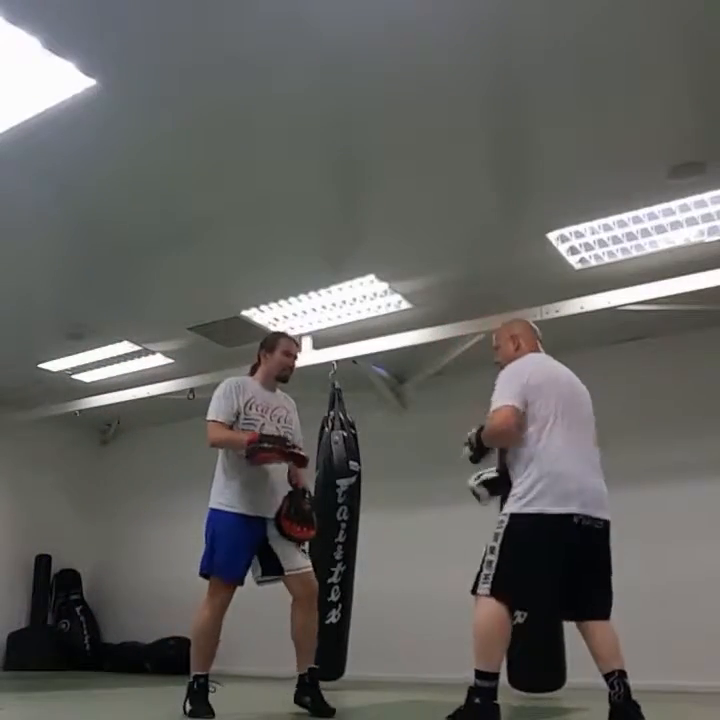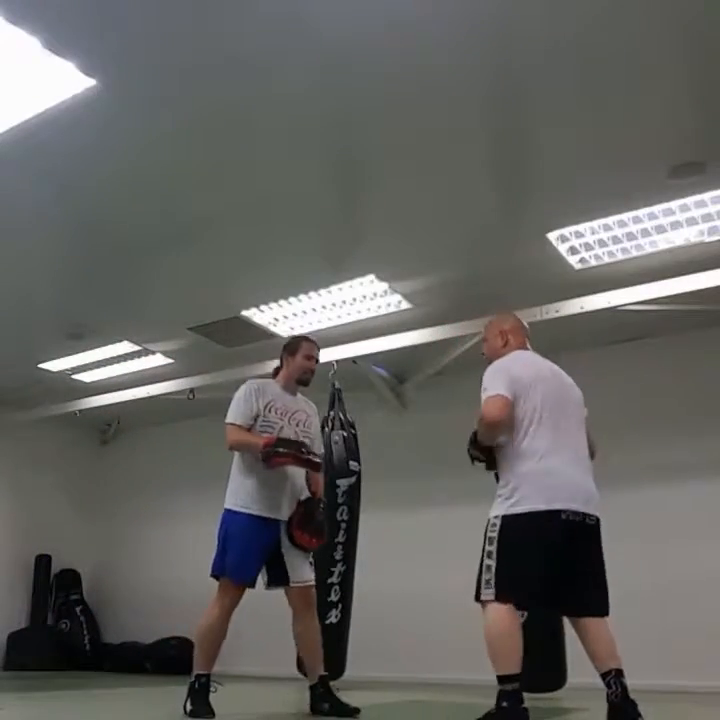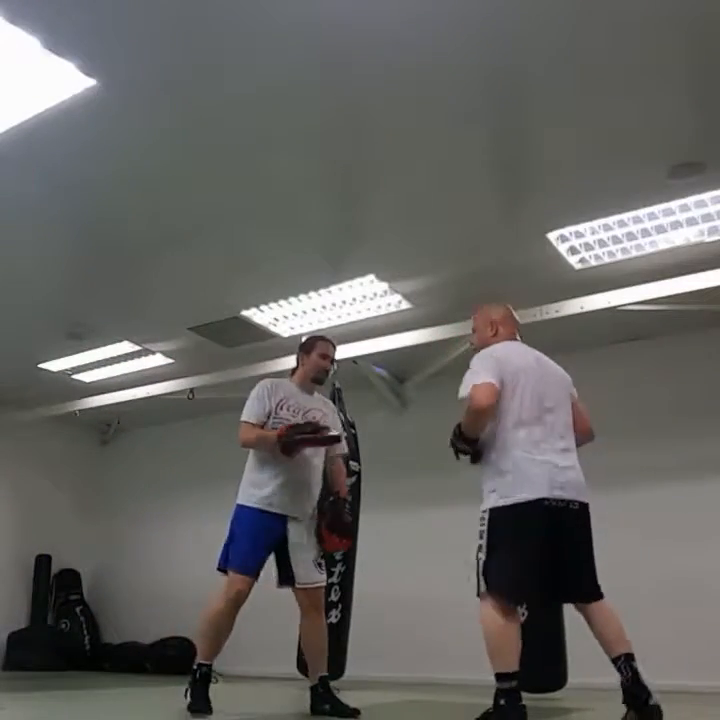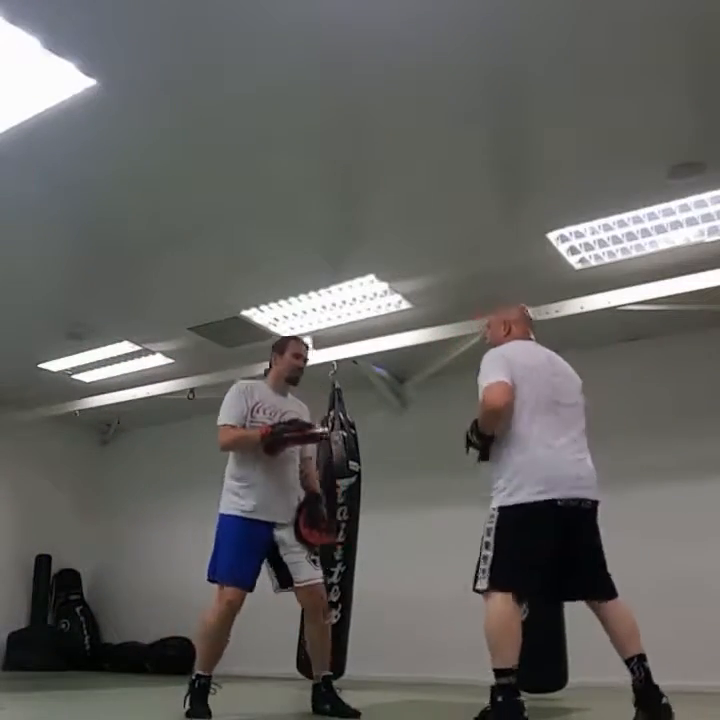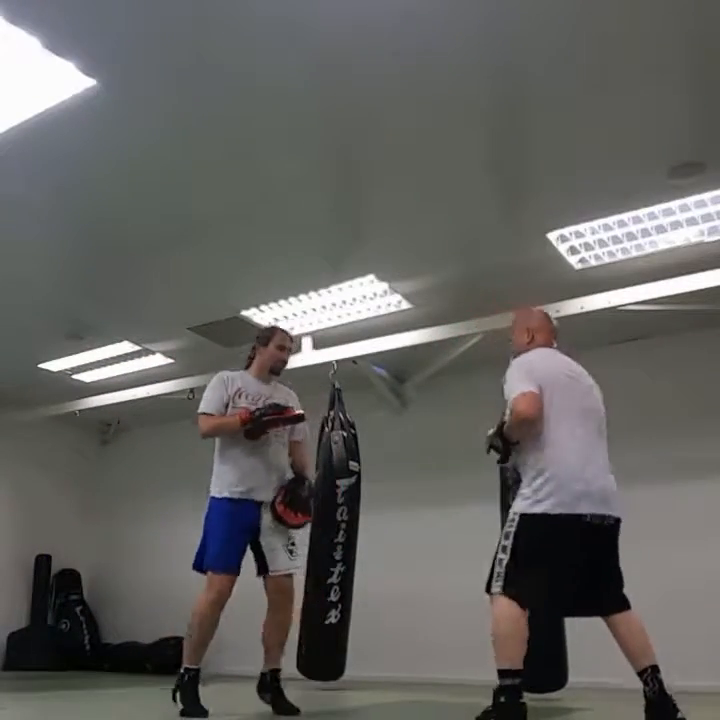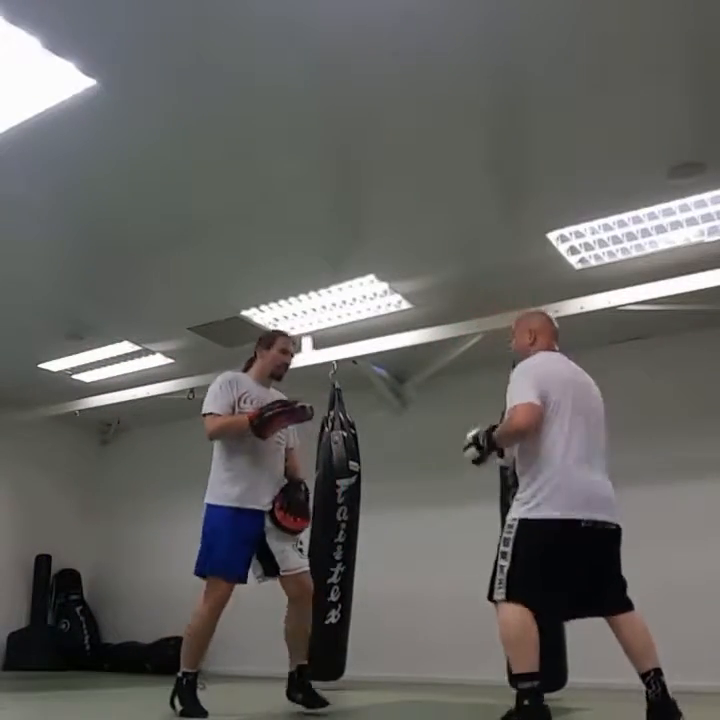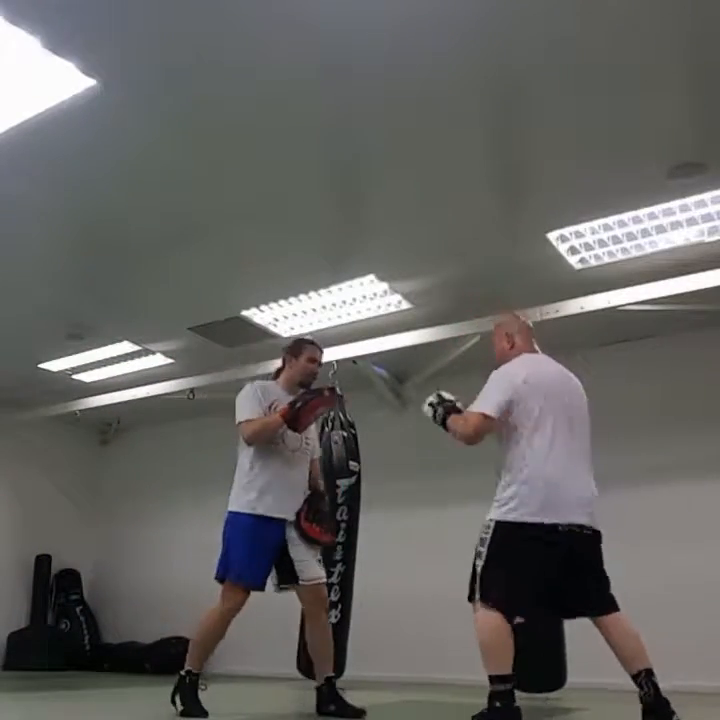
dt=0.3s
person 1, frame 1
left shoulder: (518, 371)
right shoulder: (573, 382)
left elbow: (502, 425)
left wrist: (481, 440)
right wrist: (502, 476)
left hip: (539, 503)
right hip: (591, 506)
left knee: (492, 595)
right knee: (592, 611)
person 1, frame 2
left shoulder: (504, 368)
right shoulder: (564, 379)
left elbow: (494, 415)
right elbow: (587, 448)
left wrist: (481, 443)
left hip: (526, 502)
right hip: (580, 504)
left knee: (498, 599)
right knee: (586, 609)
person 1, frame 3
left shoulder: (490, 358)
right shoulder: (553, 368)
left elbow: (480, 404)
right elbow: (585, 430)
left wrist: (464, 438)
left hip: (517, 494)
right hip: (568, 494)
left knee: (496, 597)
right knee: (588, 596)
person 1, frame 4
left shoulder: (501, 356)
right shoulder: (563, 366)
left elbow: (495, 404)
left wrist: (480, 433)
left hip: (527, 492)
right hip: (578, 490)
left knee: (498, 591)
right knee: (600, 593)
person 1, frame 5
left shoulder: (526, 364)
right shoulder: (581, 375)
left elbow: (525, 411)
left wrist: (503, 436)
right wrist: (516, 446)
left hip: (548, 501)
right hip: (600, 504)
left knee: (507, 594)
right knee: (613, 602)
person 1, frame 6
left shoulder: (530, 369)
right shoulder: (583, 379)
left elbow: (522, 422)
left wrist: (490, 439)
right wrist: (508, 444)
left hip: (546, 507)
right hip: (599, 510)
left knee: (511, 599)
right knee: (616, 606)
person 1, frame 7
left shoulder: (511, 374)
right shoulder: (569, 379)
left elbow: (471, 431)
left wrist: (446, 412)
left hip: (525, 512)
right hip: (579, 513)
left knee: (490, 603)
right knee: (602, 608)
person 2, frame 1
left shoulder: (289, 405)
right shoulder: (234, 387)
right elbow: (215, 435)
right wrist: (257, 441)
left hip: (278, 513)
right hip: (234, 509)
left knee: (307, 588)
right knee: (218, 595)
left ankle: (307, 682)
right ankle: (197, 688)
person 2, frame 2
left shoulder: (310, 410)
right shoulder: (254, 390)
right elbow: (233, 438)
left hip: (290, 518)
right hip: (248, 511)
left knee: (305, 599)
right knee: (227, 596)
right ankle: (198, 688)
person 2, frame 3
left shoulder: (328, 410)
right shoulder: (269, 389)
left elbow: (336, 463)
right elbow: (246, 436)
left wrist: (342, 504)
right wrist: (285, 434)
left hip: (303, 516)
right hip: (258, 507)
left knee: (314, 600)
right knee: (236, 590)
right ankle: (200, 677)
person 2, frame 4
left shoulder: (300, 409)
right shoulder: (244, 391)
right elbow: (225, 440)
right wrist: (270, 433)
left hip: (289, 520)
right hip: (243, 514)
left knee: (317, 600)
right knee: (228, 600)
right ankle: (199, 687)
person 2, frame 5
left shoulder: (288, 397)
right shoulder: (226, 381)
left elbow: (298, 449)
right elbow: (206, 425)
right wrist: (252, 417)
left hip: (273, 503)
right hip: (230, 500)
left knee: (283, 593)
right knee: (217, 590)
left ankle: (270, 681)
right ankle: (187, 681)
person 2, frame 6
left shoulder: (282, 402)
right shoulder: (229, 382)
right elbow: (213, 428)
right wrist: (259, 417)
left hip: (274, 510)
right hip: (230, 506)
left knee: (302, 589)
right knee: (216, 596)
left ankle: (299, 678)
right ankle: (185, 685)
person 2, frame 7
left shoulder: (308, 409)
right shoulder: (257, 391)
right elbow: (250, 434)
right wrist: (290, 412)
left hip: (295, 518)
right hip: (253, 512)
left knee: (317, 600)
right knee: (231, 601)
right ankle: (187, 683)
